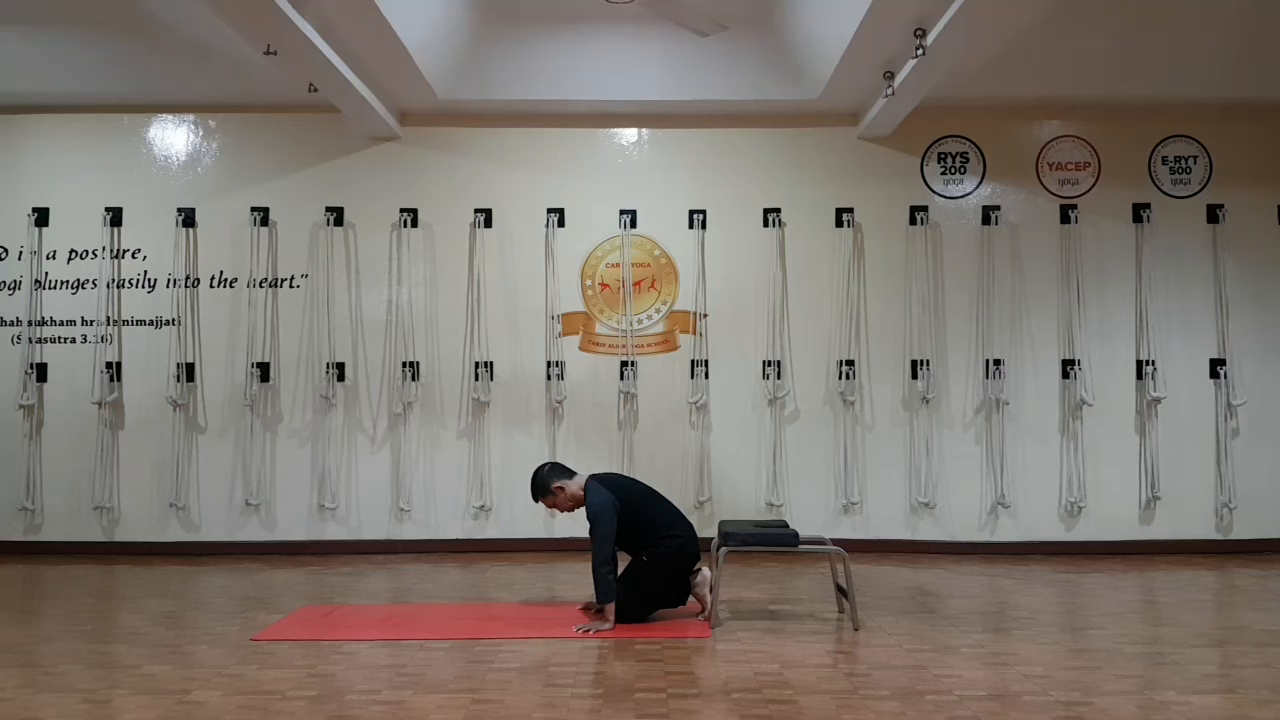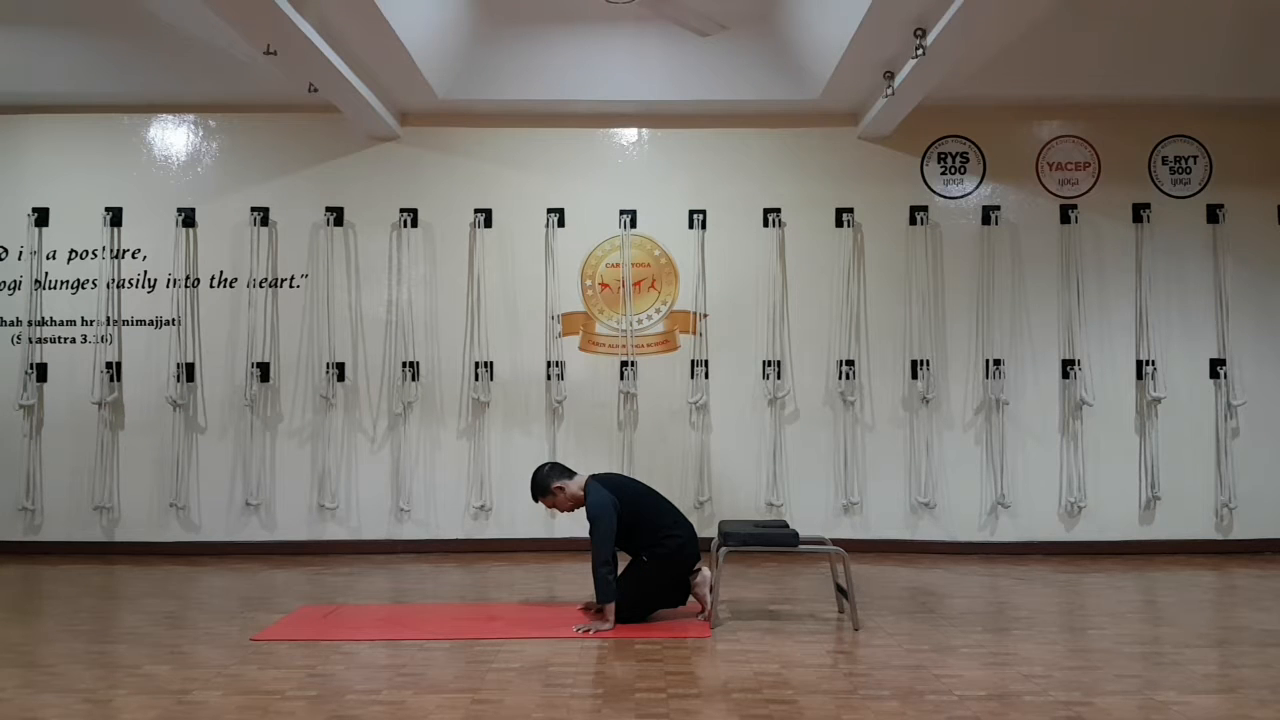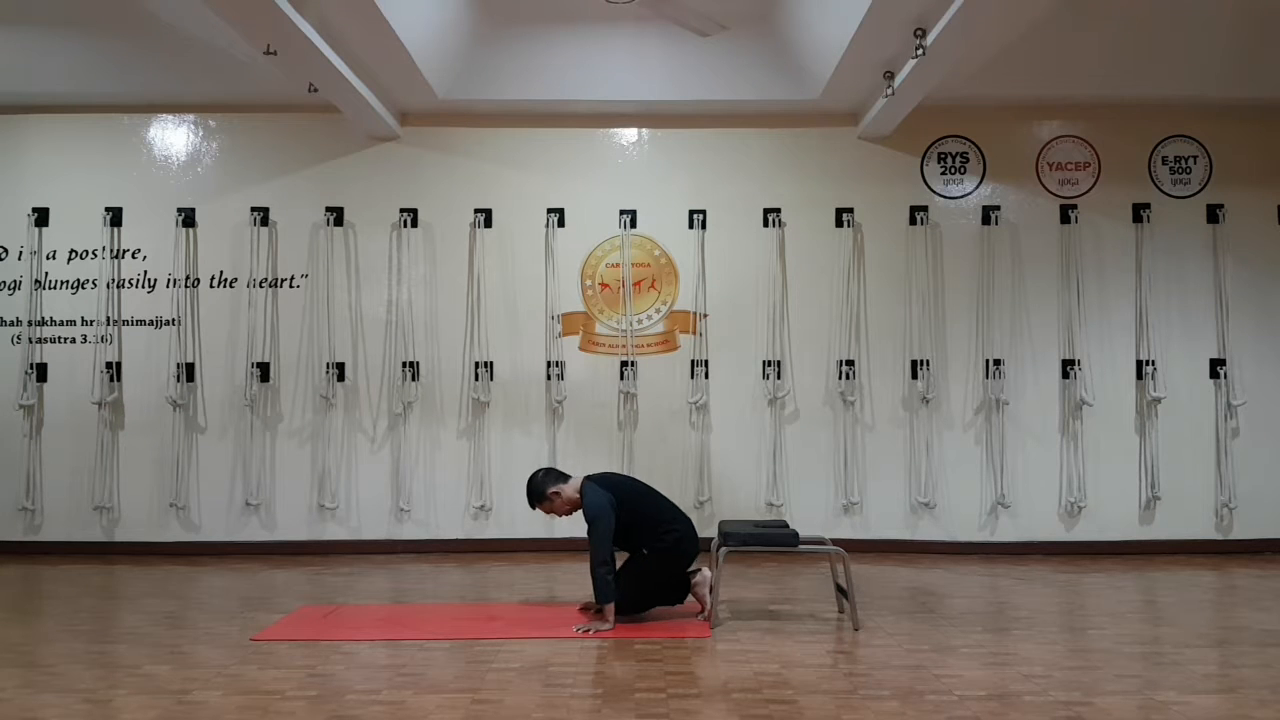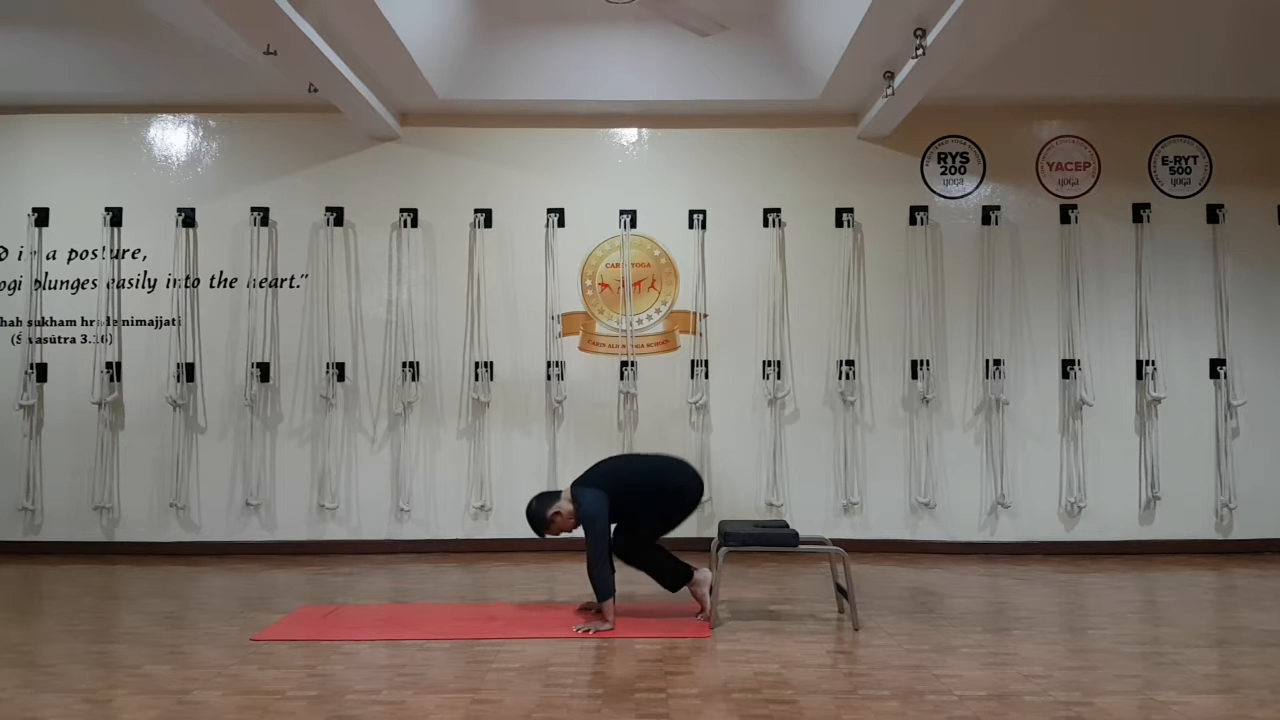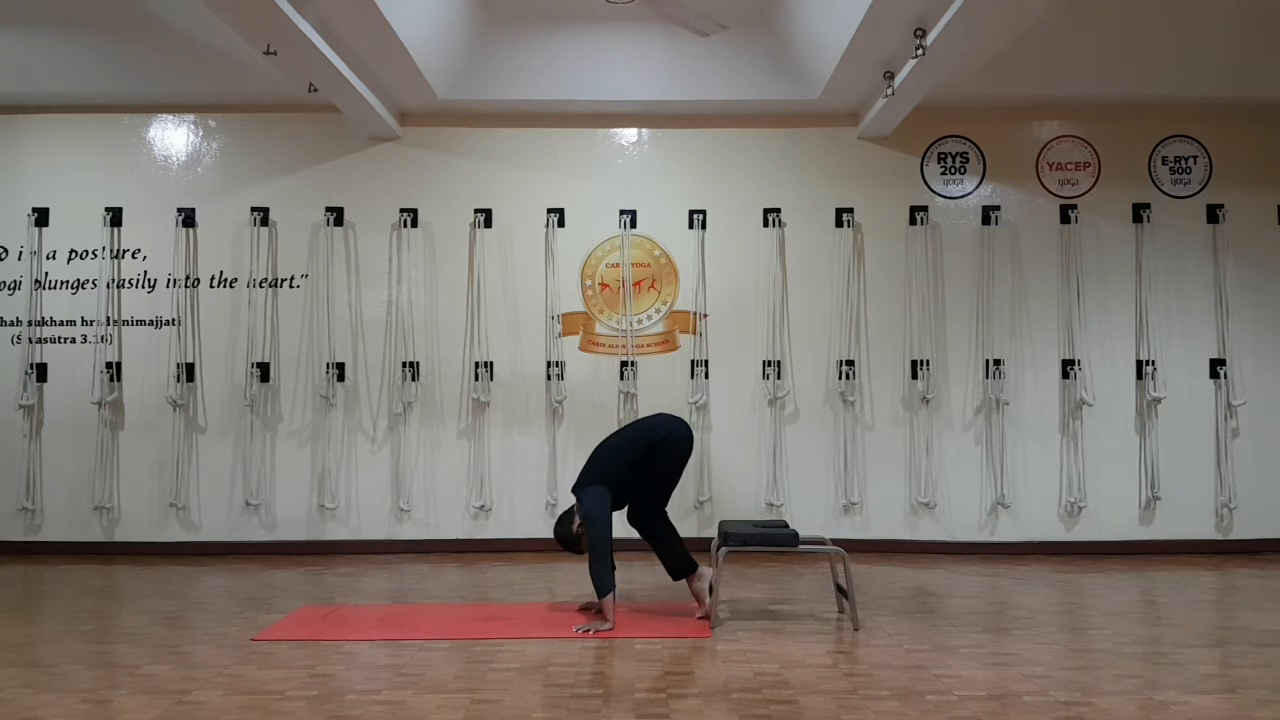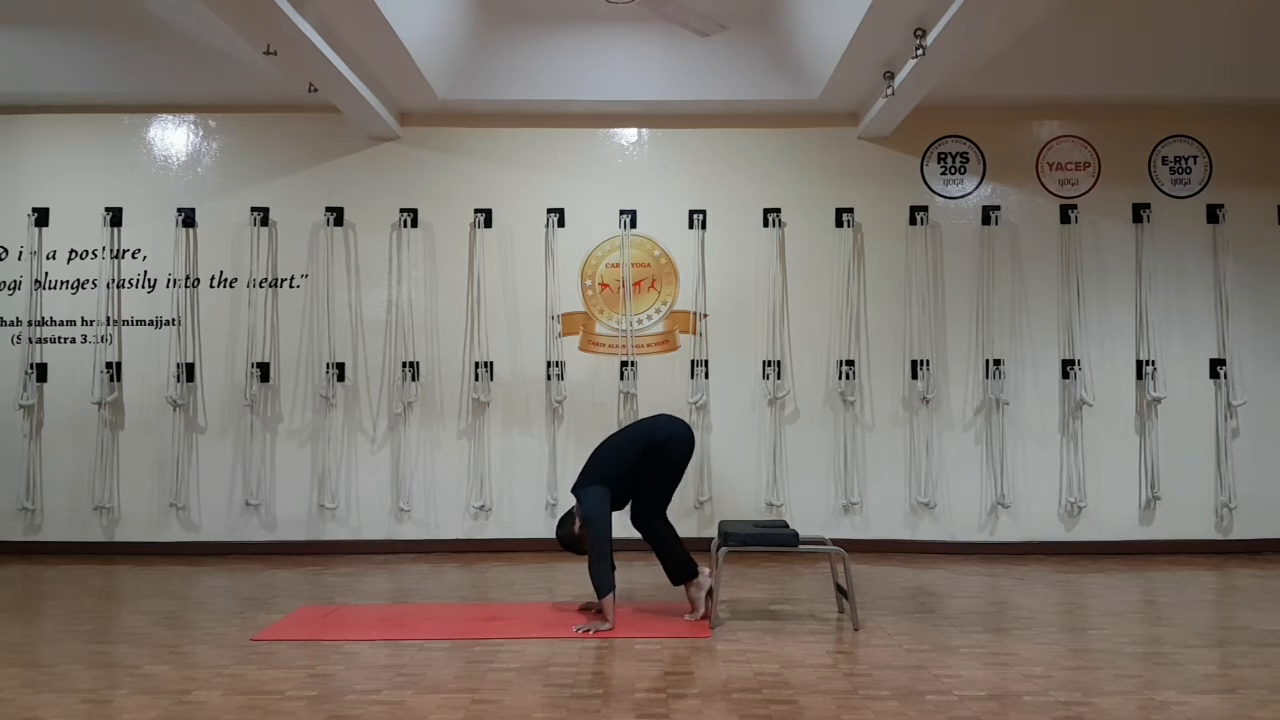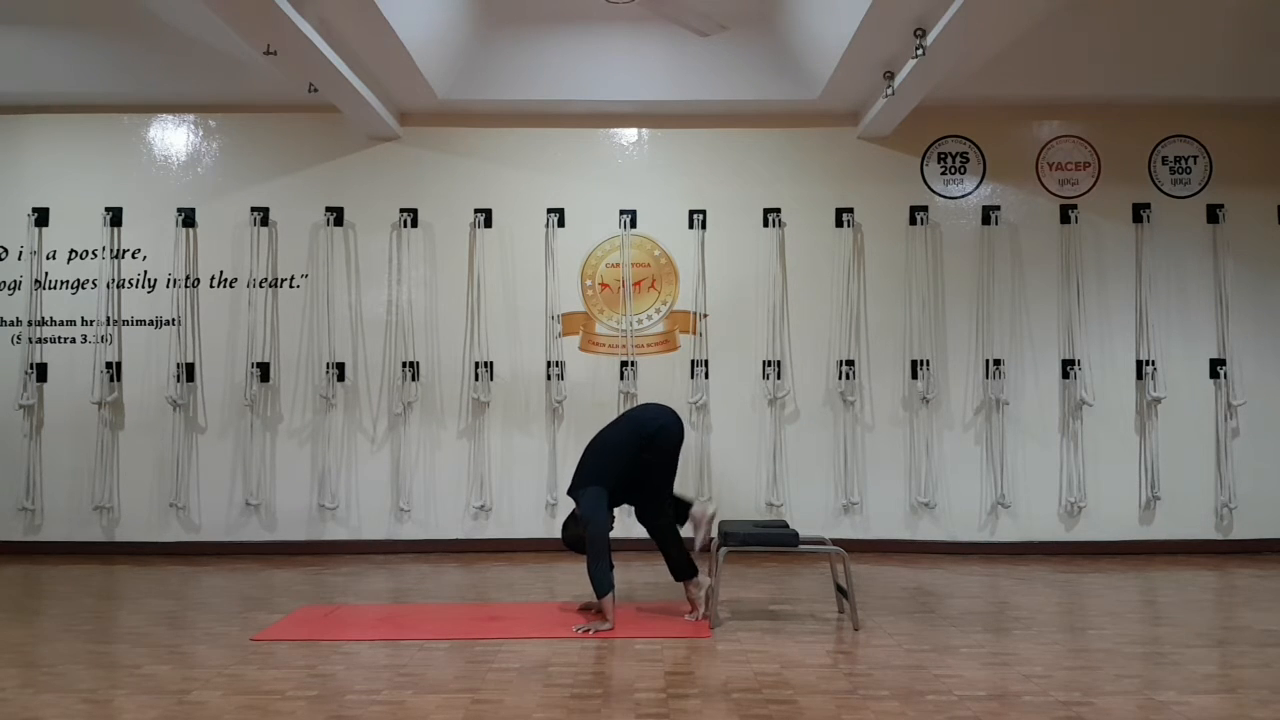
dt=0.5s
person 1, frame 1
left shoulder: (598, 501)
right shoulder: (598, 488)
left elbow: (602, 559)
right elbow: (606, 553)
left wrist: (608, 619)
right wrist: (605, 600)
left hip: (673, 547)
right hip: (675, 543)
left knee: (623, 609)
right knee: (622, 597)
left ankle: (692, 585)
right ankle: (691, 579)
person 1, frame 2
left shoulder: (599, 501)
right shoulder: (599, 489)
left elbow: (603, 559)
right elbow: (607, 553)
left wrist: (608, 619)
right wrist: (606, 601)
left hip: (673, 548)
right hip: (675, 543)
left knee: (622, 610)
right knee: (622, 597)
left ankle: (692, 585)
right ankle: (692, 579)
person 1, frame 3
left shoulder: (595, 501)
right shoulder: (594, 489)
left elbow: (601, 560)
right elbow: (604, 552)
left wrist: (608, 619)
right wrist: (604, 602)
left hip: (674, 543)
right hip: (674, 539)
left knee: (621, 603)
right knee: (622, 591)
left ankle: (692, 583)
right ankle: (693, 579)
person 1, frame 4
left shoulder: (589, 505)
right shoulder: (583, 498)
left elbow: (597, 559)
right elbow: (601, 552)
left wrist: (608, 619)
right wrist: (605, 605)
left hip: (680, 484)
right hip: (673, 480)
left knee: (627, 543)
right knee: (631, 541)
left ankle: (693, 579)
right ankle: (693, 577)
person 1, frame 5
left shoulder: (591, 505)
right shoulder: (590, 498)
left elbow: (599, 558)
right elbow: (602, 553)
left wrist: (608, 619)
right wrist: (605, 602)
left hip: (668, 436)
right hip: (664, 436)
left knee: (646, 517)
right knee: (642, 516)
left ankle: (695, 575)
right ankle: (695, 574)
person 1, frame 6
left shoulder: (591, 504)
right shoulder: (594, 498)
left elbow: (599, 559)
right elbow: (602, 553)
left wrist: (608, 619)
right wrist: (605, 603)
left hip: (670, 436)
right hip: (663, 437)
left knee: (647, 519)
right knee: (646, 516)
left ankle: (693, 582)
right ankle: (695, 573)
person 1, frame 7
left shoulder: (590, 506)
right shoulder: (591, 498)
left elbow: (597, 560)
right elbow: (602, 553)
left wrist: (607, 619)
right wrist: (605, 603)
left hip: (658, 427)
right hip: (652, 425)
left knee: (653, 513)
right knee: (636, 495)
left ankle: (693, 582)
right ankle: (694, 512)
